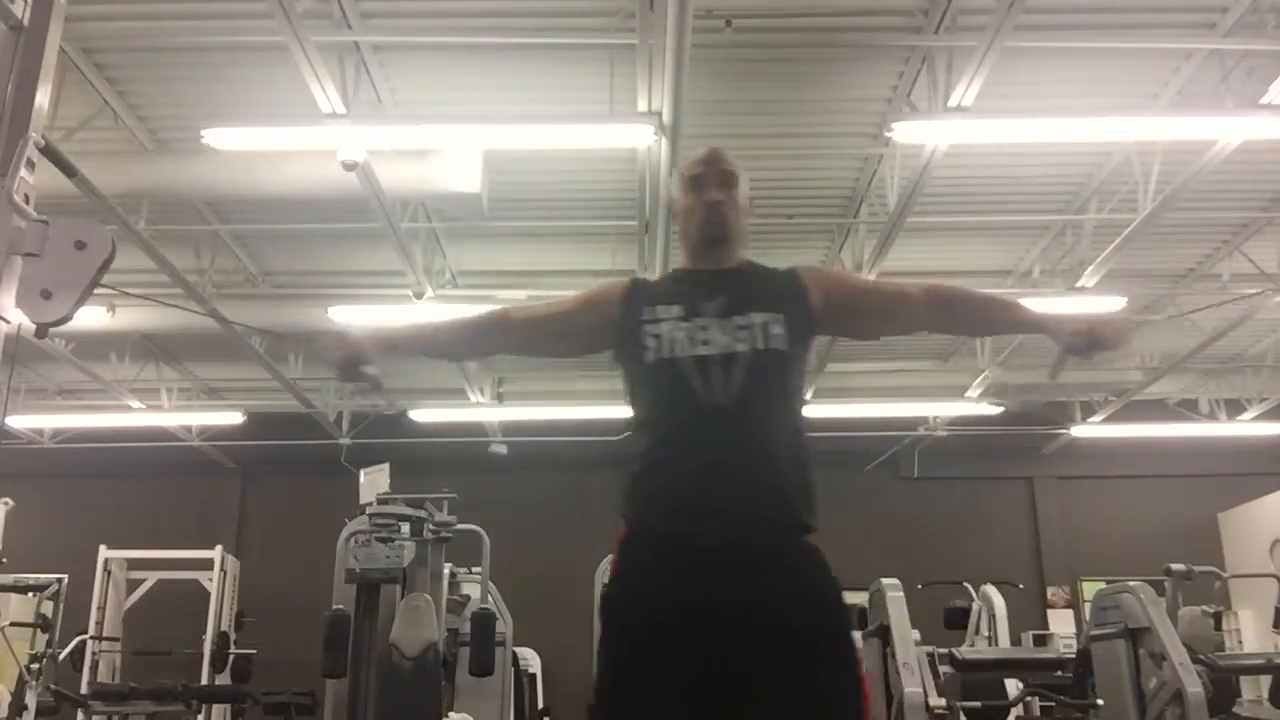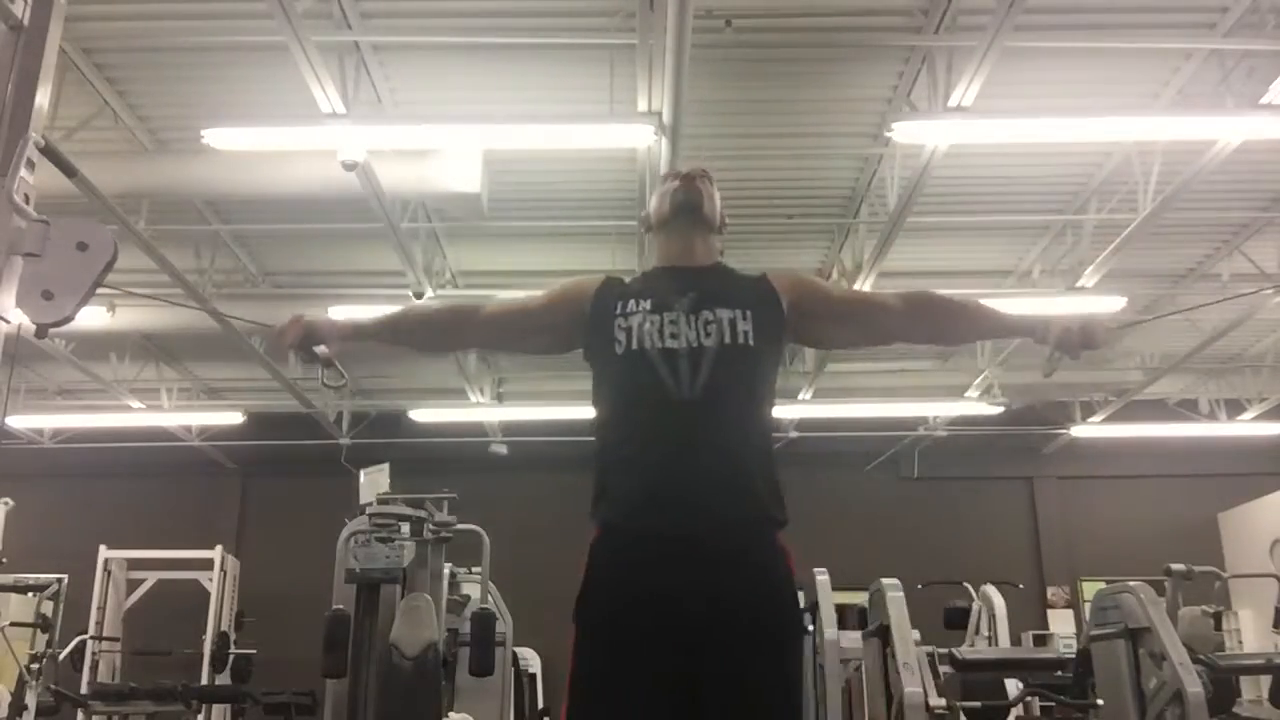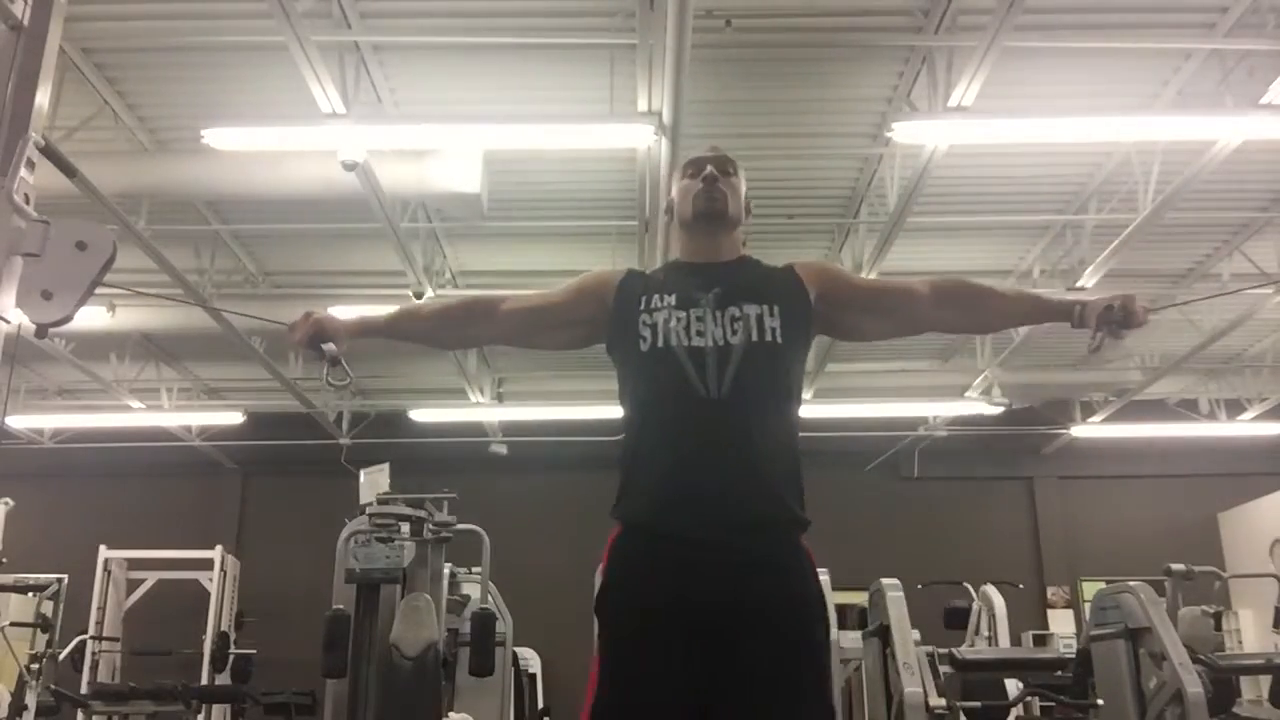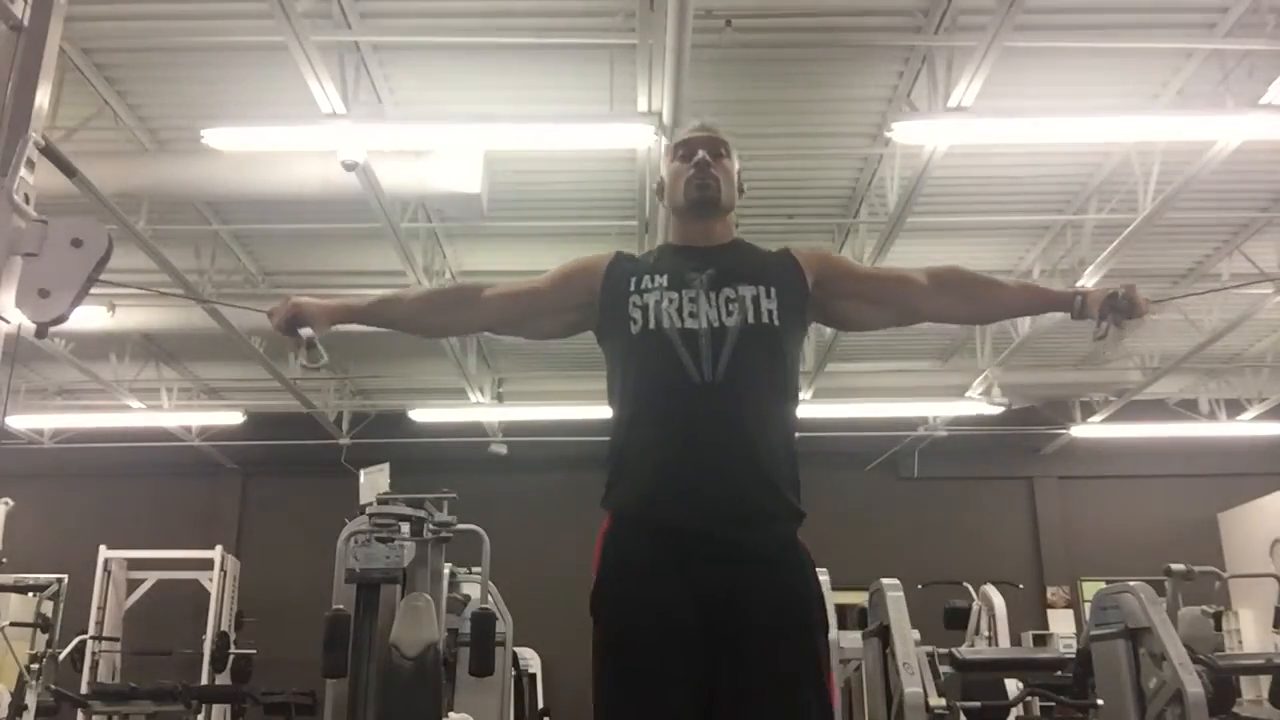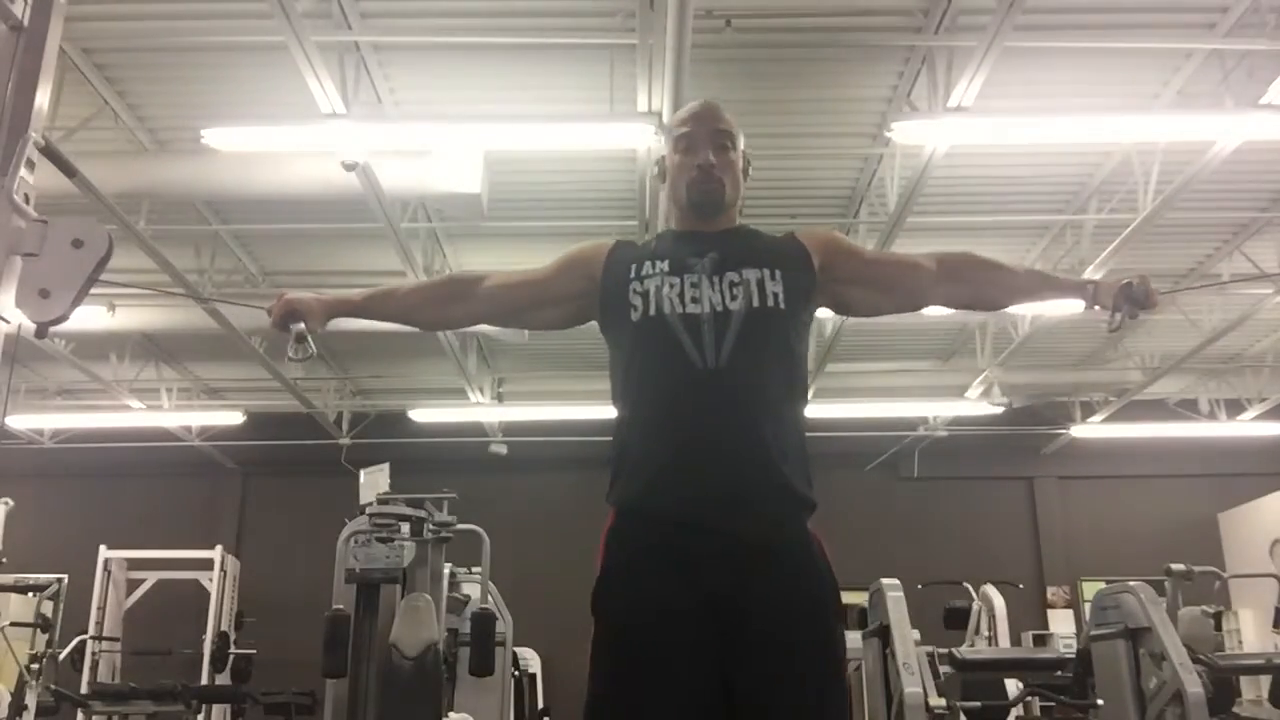
dt=0.4s
person 1, frame 1
left shoulder: (799, 293)
right shoulder: (629, 306)
left elbow: (926, 304)
right elbow: (509, 326)
left wrist: (1052, 323)
right wrist: (385, 342)
left hip: (779, 563)
right hip: (665, 563)
person 1, frame 2
left shoulder: (772, 296)
right shoulder: (599, 302)
left elbow: (902, 313)
right elbow: (476, 321)
left wrist: (1036, 325)
right wrist: (348, 328)
left hip: (743, 562)
right hip: (631, 563)
person 1, frame 3
left shoulder: (799, 289)
right shoulder: (619, 295)
left elbow: (930, 301)
right elbow: (493, 316)
left wrist: (1070, 307)
right wrist: (359, 324)
left hip: (767, 562)
right hip: (654, 560)
person 1, frame 4
left shoulder: (796, 275)
right shoulder: (610, 280)
left elbow: (930, 292)
right elbow: (479, 304)
left wrist: (1069, 298)
right wrist: (341, 310)
left hip: (766, 555)
right hip: (648, 554)
person 1, frame 5
left shoulder: (802, 259)
right shoulder: (611, 267)
left elbow: (937, 276)
right elbow: (478, 295)
left wrist: (1081, 286)
right wrist: (338, 303)
left hip: (777, 549)
right hip: (653, 549)
